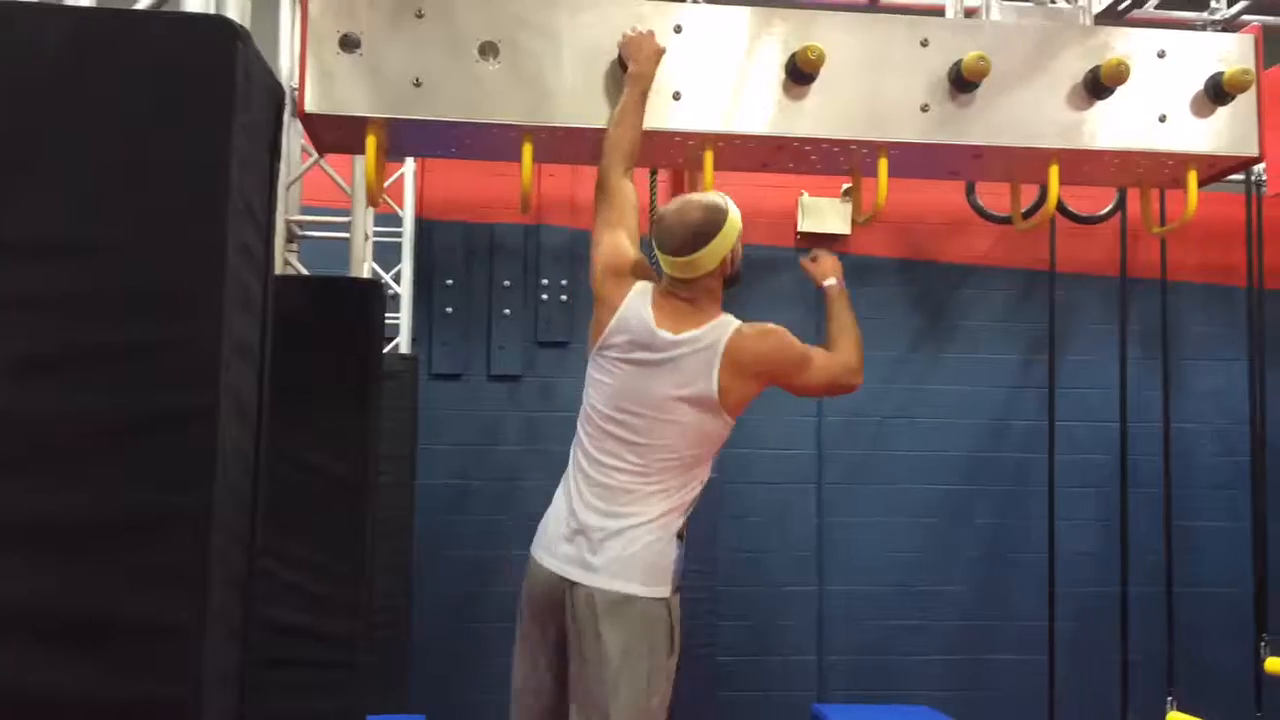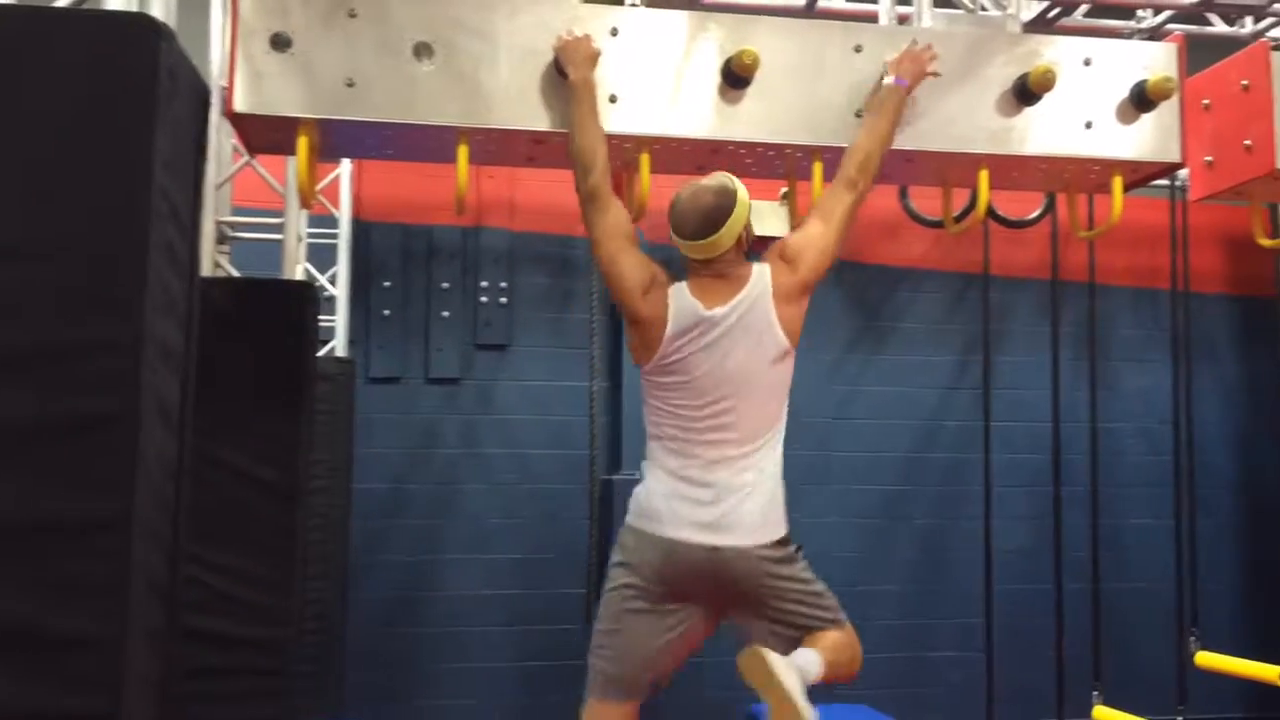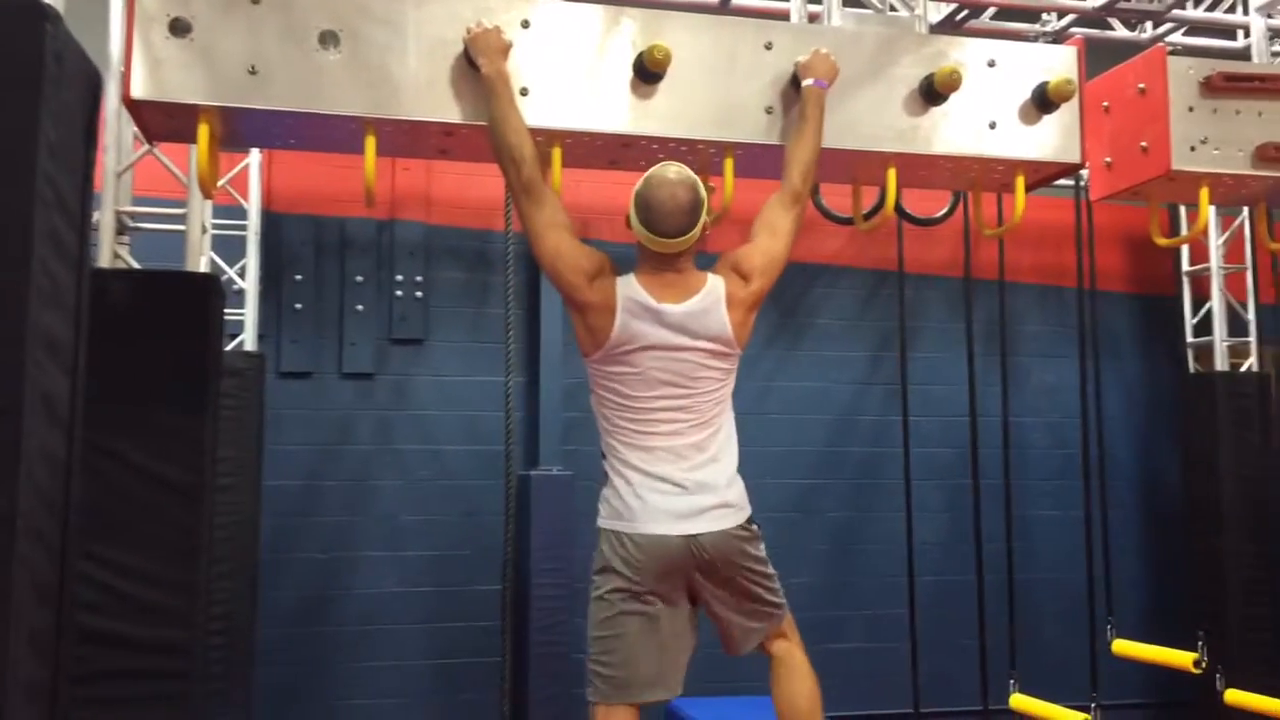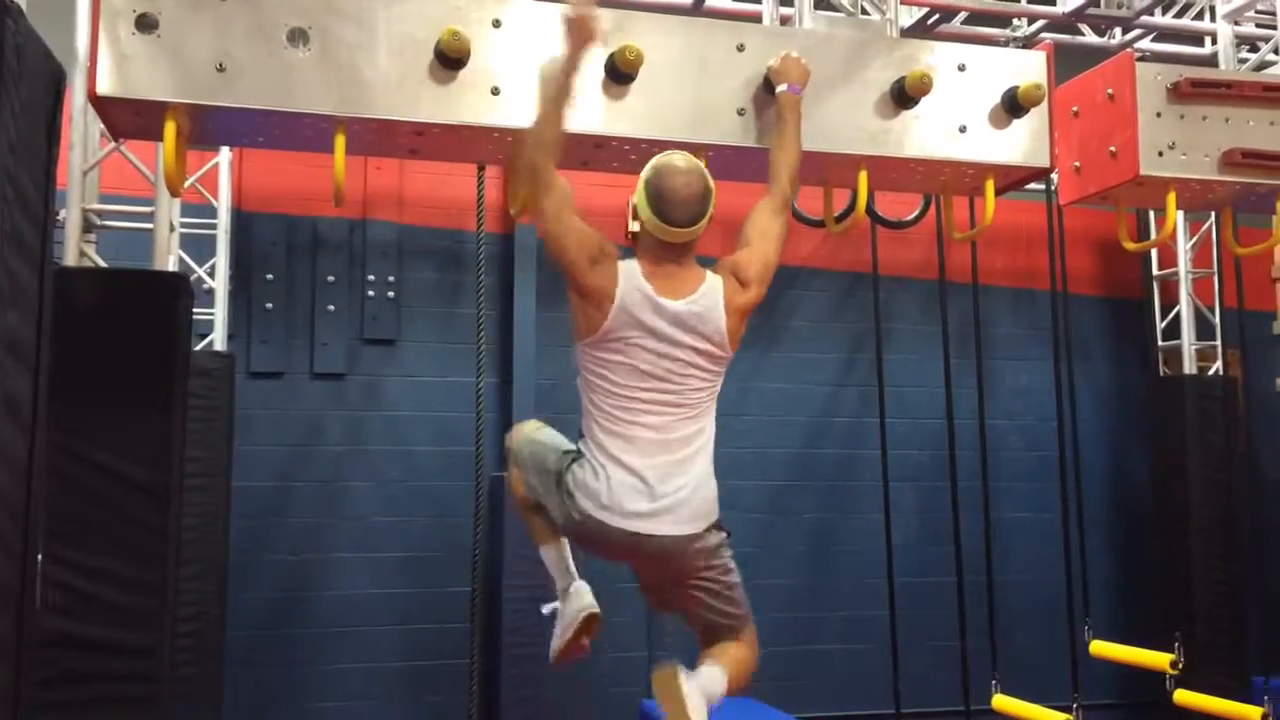
dt=0.5s
person 1, frame 1
left shoulder: (618, 298)
right shoulder: (749, 351)
left elbow: (612, 177)
right elbow: (847, 369)
left wrist: (640, 74)
right wrist: (833, 285)
left hip: (552, 563)
right hip: (630, 585)
person 1, frame 2
left shoulder: (648, 304)
right shoulder: (782, 288)
left elbow: (595, 189)
right elbow: (851, 180)
left wrist: (580, 80)
right wrist: (897, 82)
left hip: (656, 541)
right hip: (751, 547)
right knee: (843, 651)
person 1, frame 3
left shoulder: (596, 298)
right shoulder: (737, 293)
left elbow: (527, 184)
right elbow: (793, 193)
left wrist: (493, 72)
right wrist: (815, 89)
left hip: (636, 538)
right hip: (725, 530)
right knee: (784, 646)
person 1, frame 4
left shoulder: (600, 282)
right shoulder: (737, 292)
left elbow: (539, 165)
right elbow: (780, 194)
right wrist: (790, 92)
left hip: (598, 514)
right hip: (686, 529)
left knee: (523, 441)
right knee: (738, 646)
left ankle: (570, 589)
